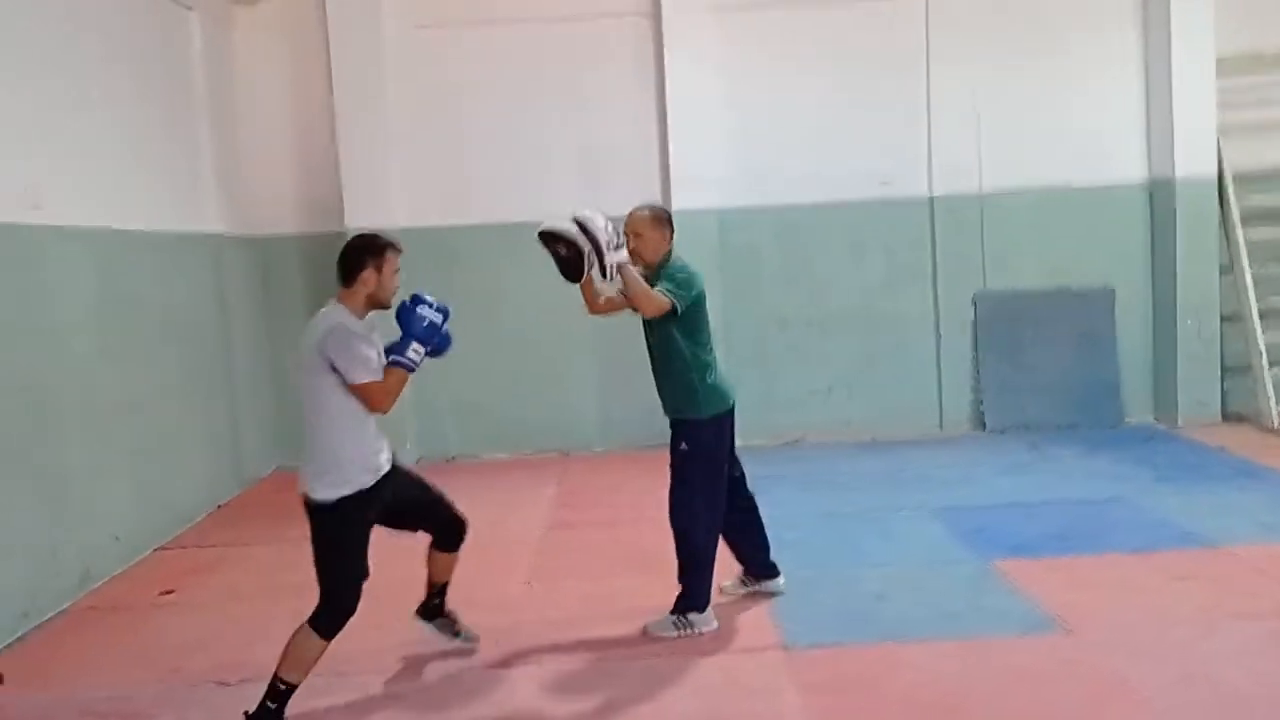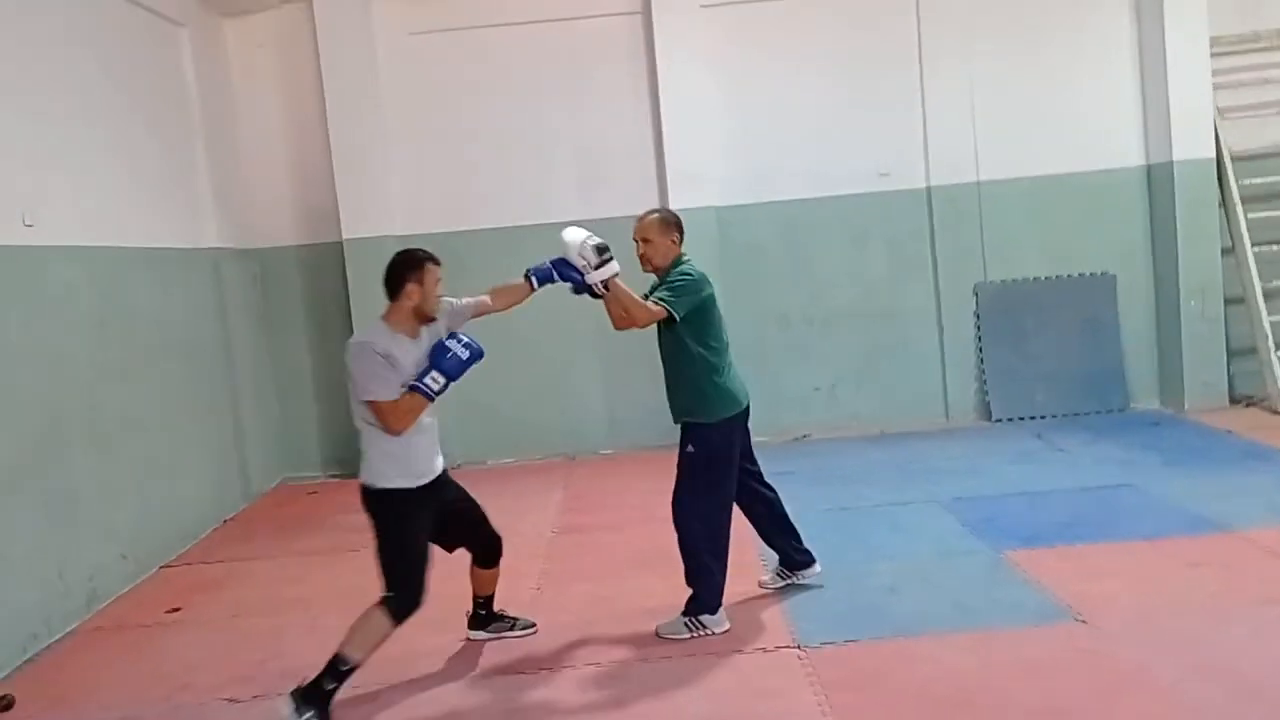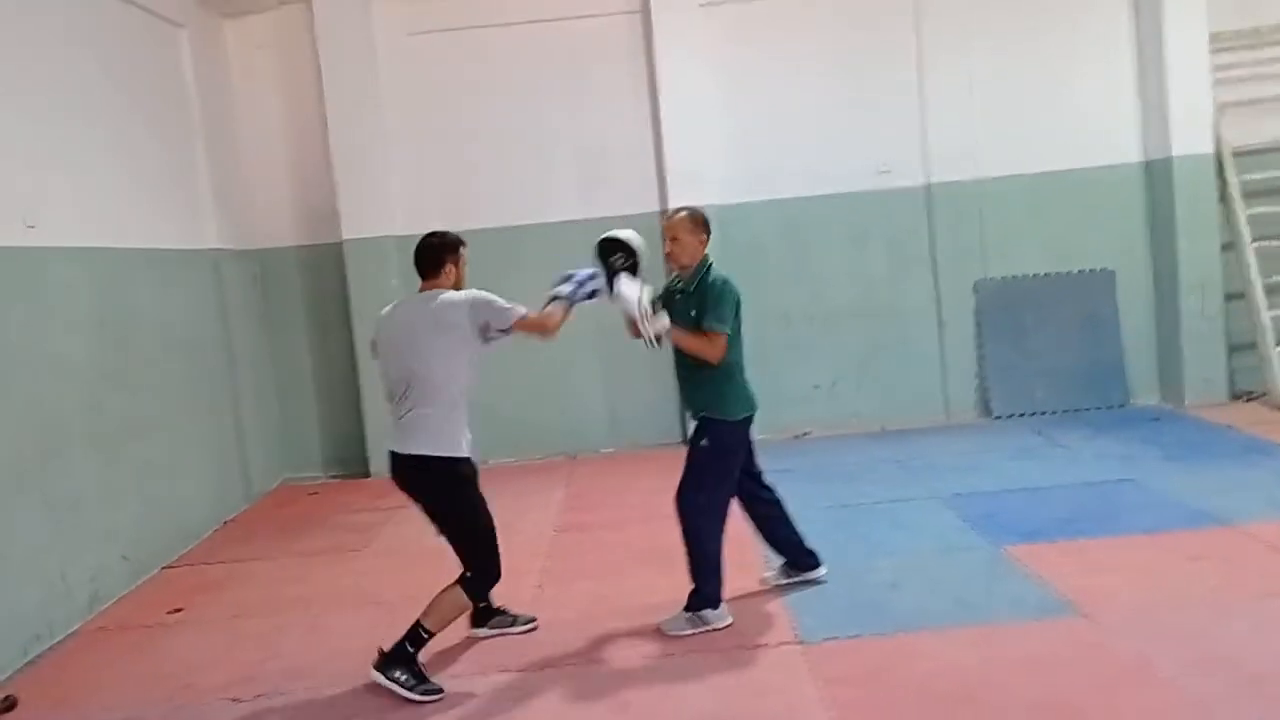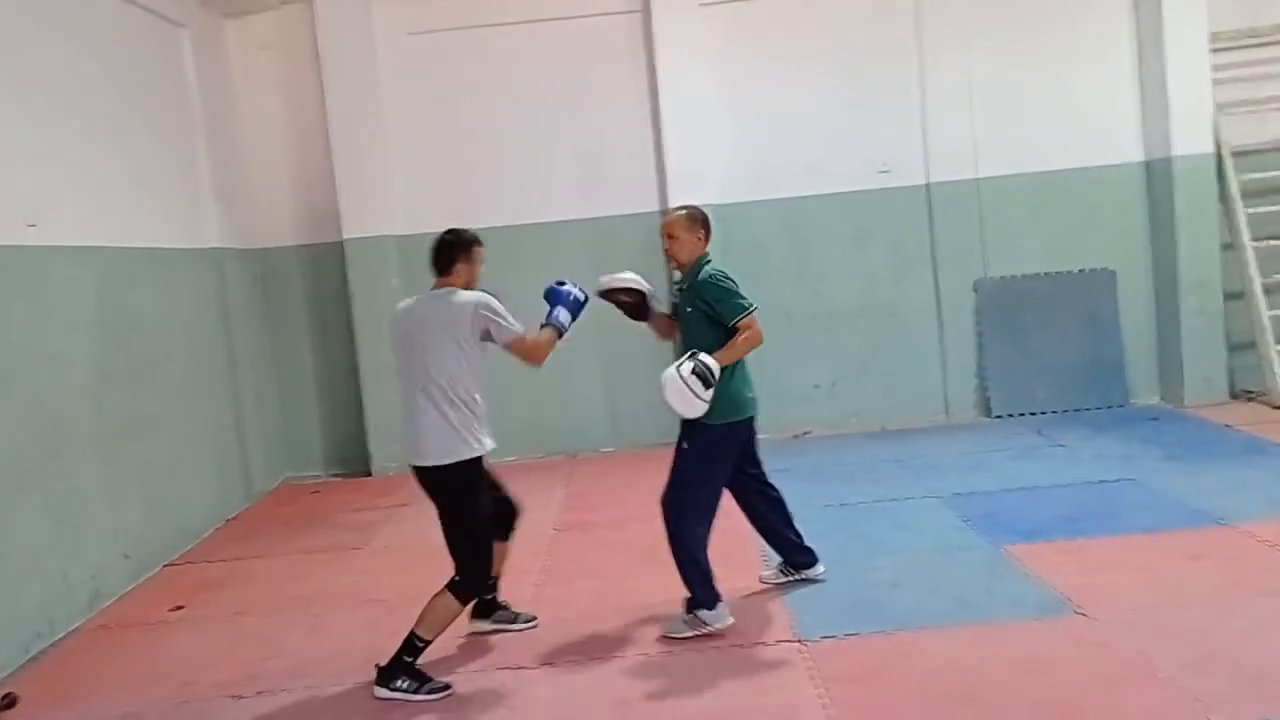
dt=0.2s
person 1, frame 1
left shoulder: (360, 320)
right shoulder: (335, 330)
left elbow: (384, 367)
right elbow: (382, 398)
left wrist: (421, 331)
right wrist: (415, 344)
left hip: (378, 471)
right hip: (338, 491)
left knee: (450, 526)
right knee: (337, 608)
left ankle: (435, 608)
person 1, frame 2
left shoulder: (434, 319)
right shoulder: (368, 348)
left elbow: (492, 301)
right elbow: (395, 421)
left wrist: (544, 274)
right wrist: (436, 373)
left hip: (428, 477)
right hip: (393, 491)
left knee: (487, 545)
right knee: (403, 600)
left ankle: (485, 616)
person 1, frame 3
left shoulder: (388, 318)
right shoulder: (466, 306)
right elbow: (544, 326)
right wrist: (574, 291)
left hip: (405, 456)
right hip: (442, 459)
left knee: (472, 529)
right knee: (484, 567)
left ankle: (483, 613)
right ankle: (398, 660)
person 1, frame 4
left shoulder: (403, 314)
right shoulder: (471, 305)
right elbow: (535, 354)
right wrist: (563, 309)
left hip: (433, 455)
right hip: (455, 461)
left knee: (503, 515)
right knee: (474, 575)
left ankle: (487, 608)
right ankle: (398, 671)
person 2, frame 1
left shoulder: (680, 275)
right shoulder: (650, 278)
left elbow: (648, 309)
right elbow: (598, 306)
left wrist: (619, 264)
right wrist: (582, 270)
left hip: (701, 409)
right hip: (707, 405)
left knee: (691, 506)
right knee: (729, 490)
left ankle: (694, 610)
right ankle: (761, 571)
person 2, frame 2
left shoulder: (689, 279)
right shoulder: (664, 283)
left elbow: (642, 316)
right elbow: (621, 321)
left wrist: (608, 277)
right wrist: (601, 285)
left hip: (713, 412)
right hip: (721, 407)
left knee: (693, 507)
right knee: (749, 485)
left ankle: (706, 612)
right ankle: (798, 560)
person 2, frame 3
left shoulder: (717, 286)
right shoulder: (674, 288)
left elbow: (714, 349)
right elbow: (642, 327)
left wrist: (666, 329)
left hip: (725, 410)
right hip: (716, 409)
left knee: (696, 502)
right knee: (750, 487)
left ankle: (707, 606)
right ankle: (804, 562)
person 2, frame 4
left shoulder: (712, 279)
right shoulder: (689, 284)
left elbow: (752, 332)
right elbow: (670, 329)
left wrist: (713, 362)
right wrist: (644, 313)
left hip: (715, 414)
right hip: (737, 408)
left knee: (683, 505)
right knee: (751, 486)
left ankle: (705, 608)
right ankle: (801, 560)
